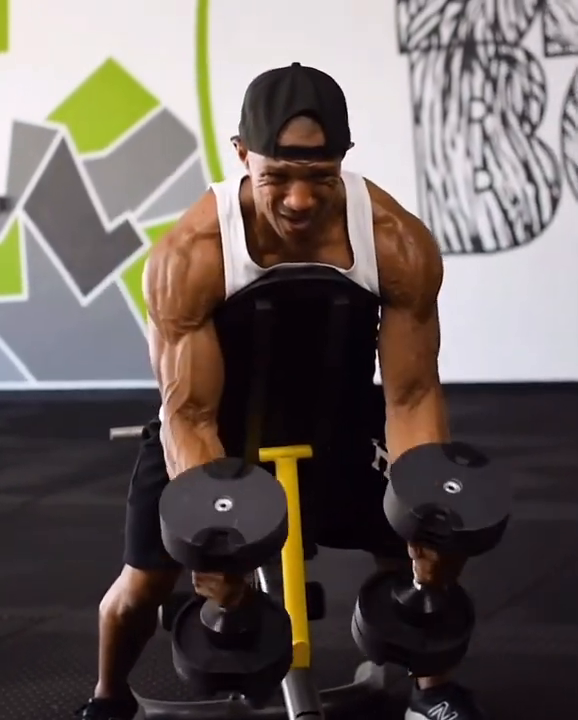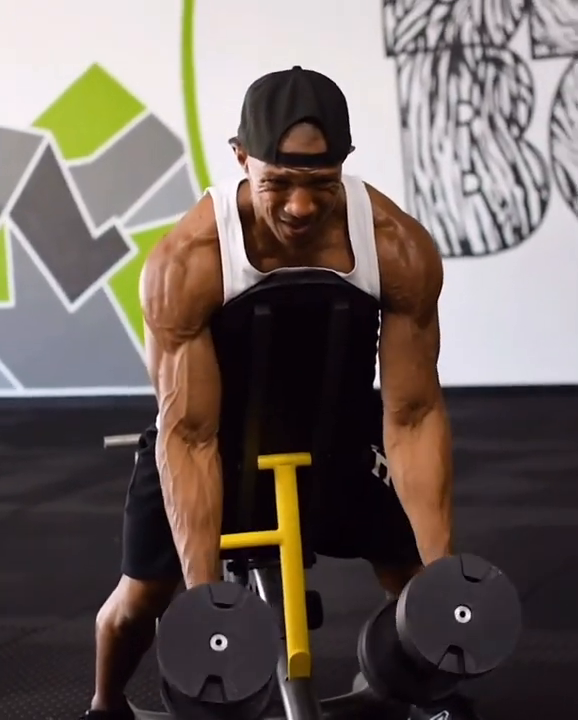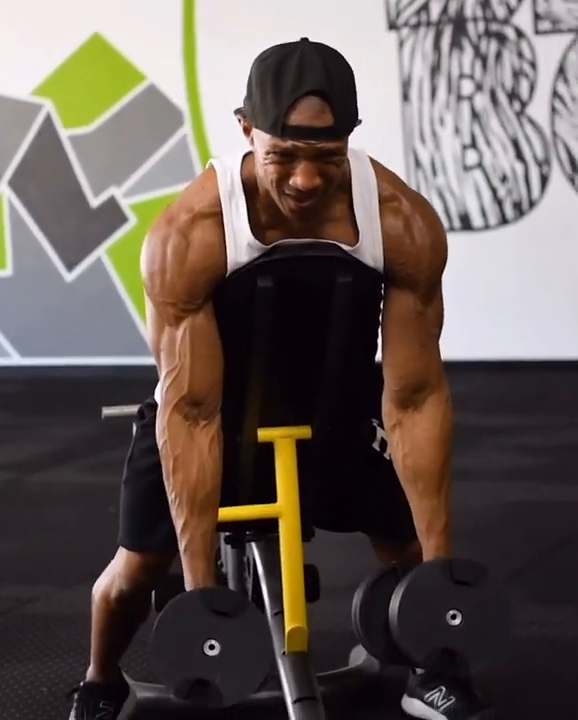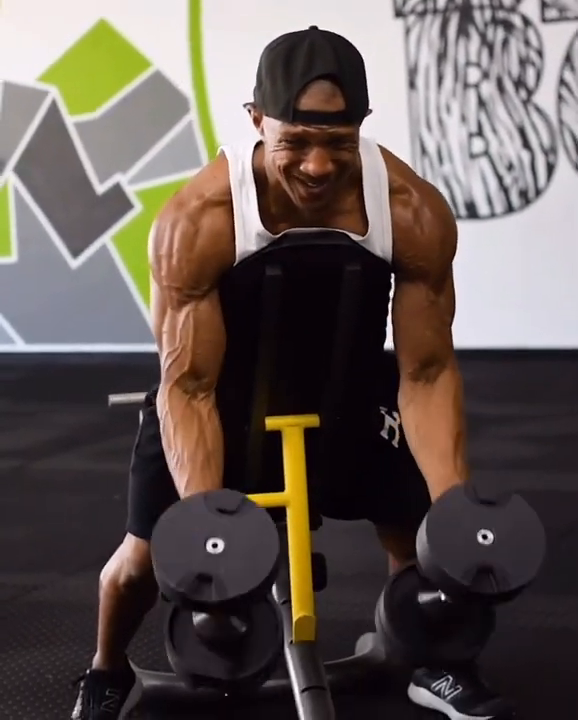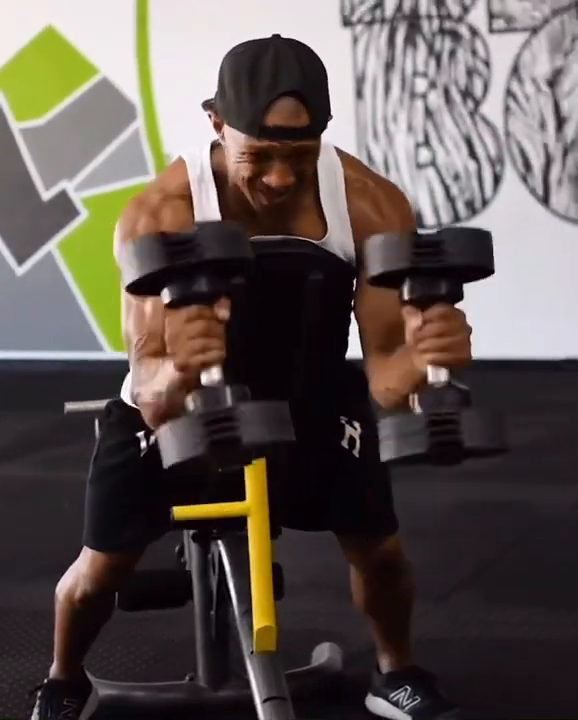
dt=0.4s
person 1, frame 1
left shoulder: (399, 244)
right shoulder: (188, 255)
left elbow: (411, 395)
right elbow: (190, 413)
right hip: (225, 415)
left knee: (418, 558)
right knee: (142, 585)
person 1, frame 2
left shoulder: (400, 248)
right shoulder: (183, 263)
left elbow: (412, 413)
right elbow: (189, 434)
left wrist: (443, 564)
right wrist: (204, 593)
right hip: (215, 426)
left knee: (411, 572)
right knee: (141, 596)
person 1, frame 3
left shoulder: (404, 224)
right shoulder: (186, 235)
left elbow: (414, 396)
right elbow: (191, 411)
left wrist: (440, 558)
right wrist: (201, 584)
right hip: (212, 398)
left knee: (407, 546)
right knee: (136, 566)
person 1, frame 4
left shoulder: (415, 213)
right shoulder: (196, 219)
left elbow: (426, 373)
right elbow: (189, 386)
right hip: (224, 381)
left knee: (417, 529)
right knee: (146, 550)
person 1, frame 5
left shoulder: (372, 206)
right shoulder: (160, 214)
left elbow: (386, 360)
right elbow: (148, 380)
left wrist: (426, 363)
right wrist: (173, 373)
left hip: (307, 391)
right hip: (179, 394)
left knee: (379, 543)
right knee: (103, 565)
